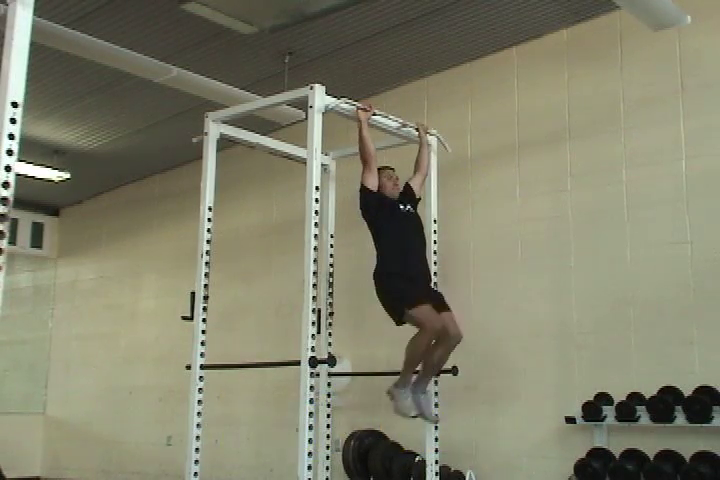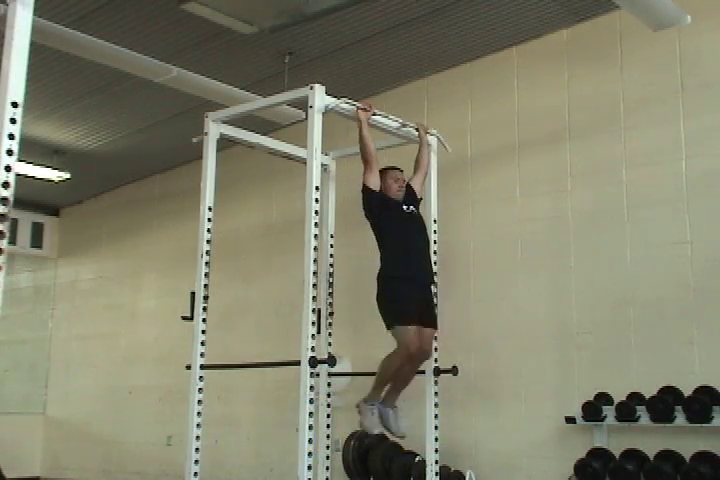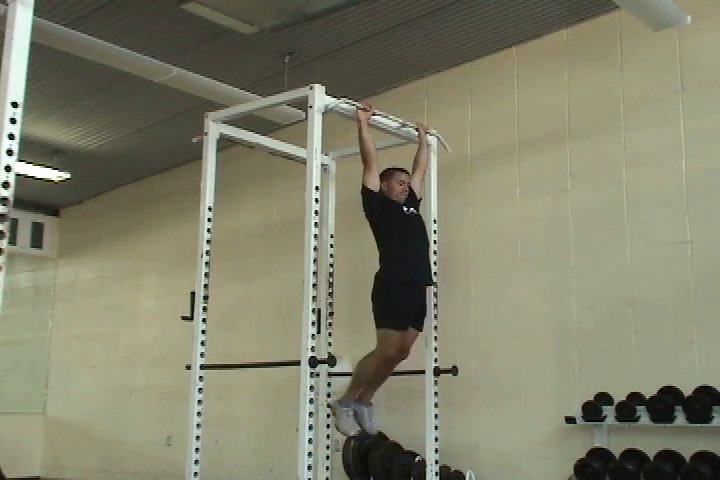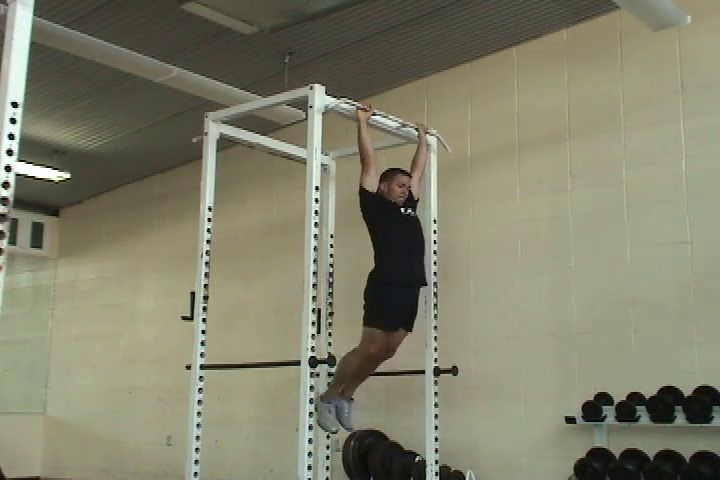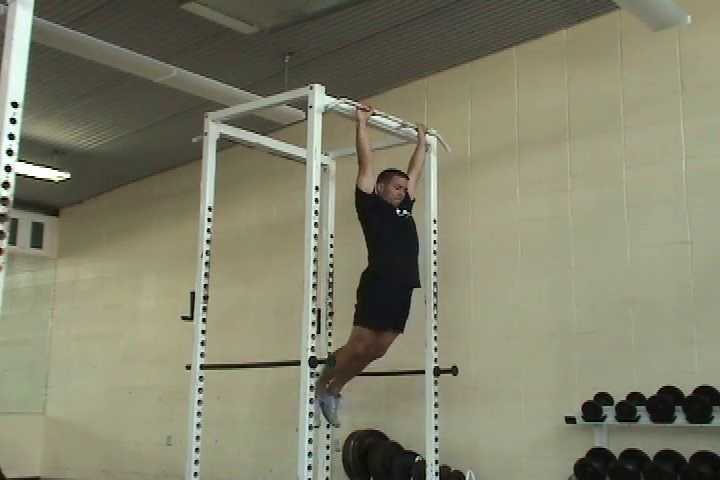
dt=0.1s
person 1, frame 1
left shoulder: (406, 203)
right shoulder: (372, 202)
left elbow: (420, 173)
right elbow: (369, 163)
left wrist: (423, 139)
right wrist: (363, 124)
left hip: (419, 282)
right hip: (394, 281)
left knee: (452, 335)
right knee: (434, 326)
left ankle: (419, 389)
right ankle: (403, 386)
person 1, frame 2
left shoulder: (410, 203)
right shoulder: (378, 202)
left elbow: (420, 171)
right elbow: (370, 165)
left wrist: (423, 140)
right wrist: (362, 124)
left hip: (421, 286)
right hip: (396, 284)
left knee: (422, 352)
right knee: (410, 348)
left ankle: (387, 404)
right ankle: (369, 403)
person 1, frame 3
left shoulder: (411, 205)
right shoulder: (377, 204)
left elbow: (419, 170)
right elbow: (370, 165)
left wrist: (422, 139)
right wrist: (363, 124)
left hip: (416, 288)
right hip: (392, 287)
left knee: (401, 352)
right knee: (387, 352)
left ankle: (362, 402)
right ankle: (346, 402)
person 1, frame 4
left shoulder: (408, 206)
right shoulder: (374, 203)
left elbow: (418, 171)
right elbow: (369, 164)
left wrist: (422, 139)
right wrist: (362, 123)
left hip: (410, 288)
right hip: (385, 285)
left knee: (386, 351)
right knee: (369, 348)
left ankle: (343, 397)
right ankle: (328, 398)
person 1, frame 5
left shoulder: (405, 208)
right shoulder: (370, 205)
left elbow: (415, 171)
right elbow: (366, 164)
left wrist: (422, 139)
right wrist: (361, 123)
left hip: (403, 289)
right hip: (378, 286)
left knee: (376, 350)
right knee: (358, 347)
left ankle: (332, 392)
right ankle: (317, 391)
